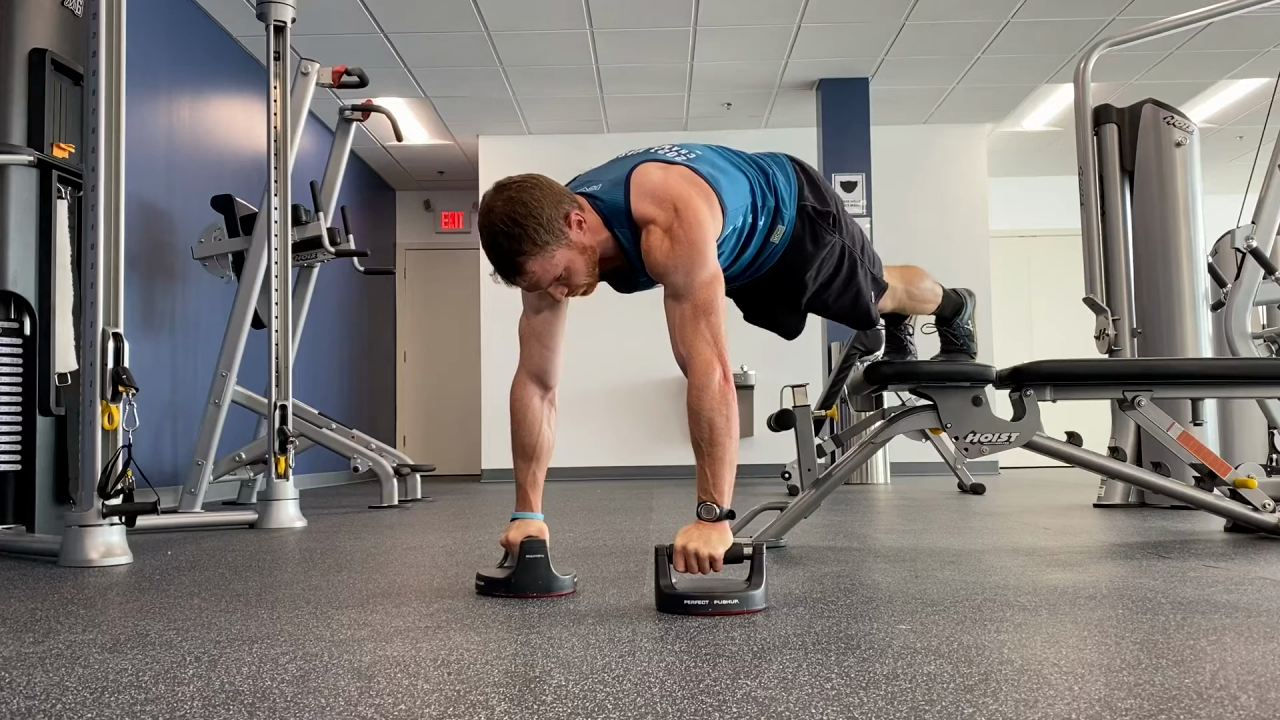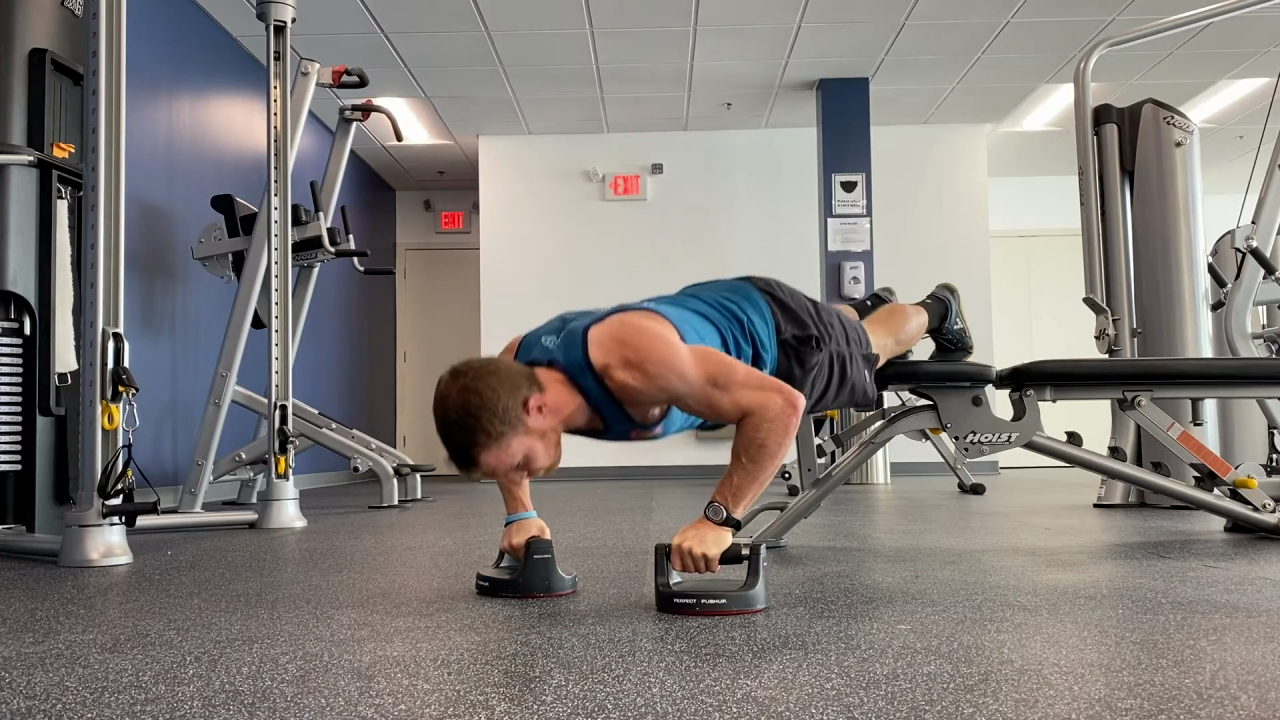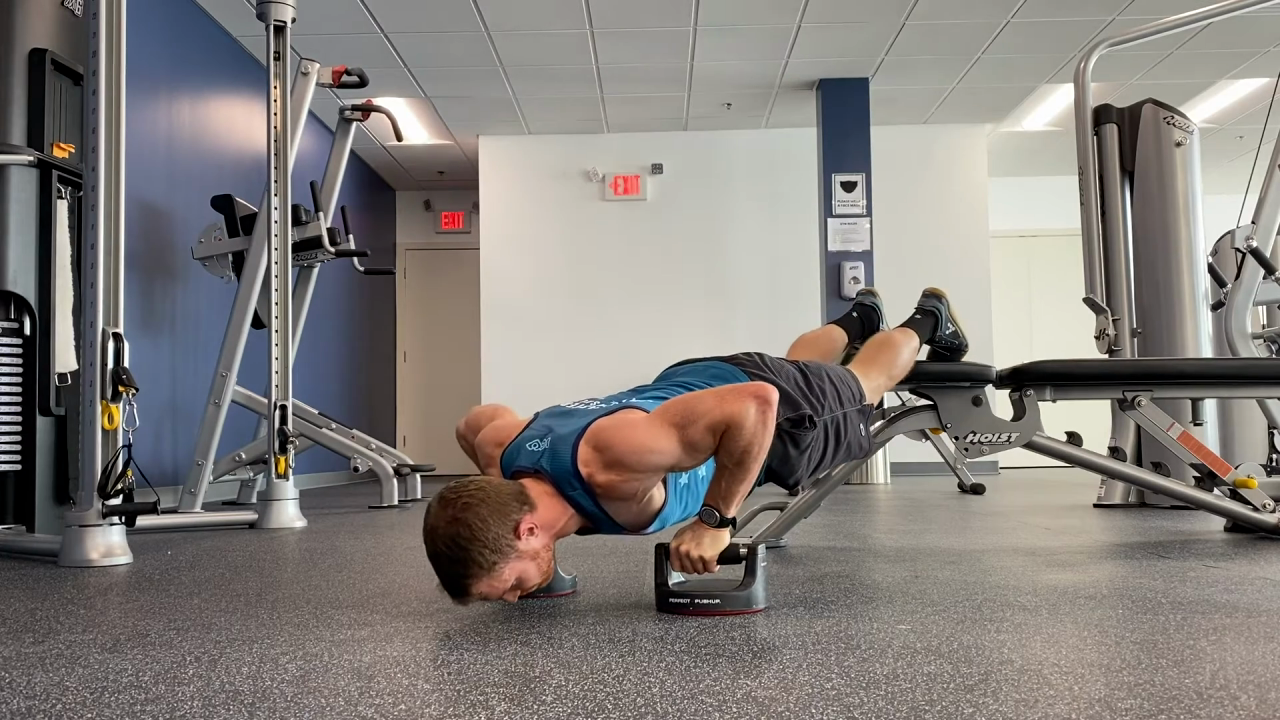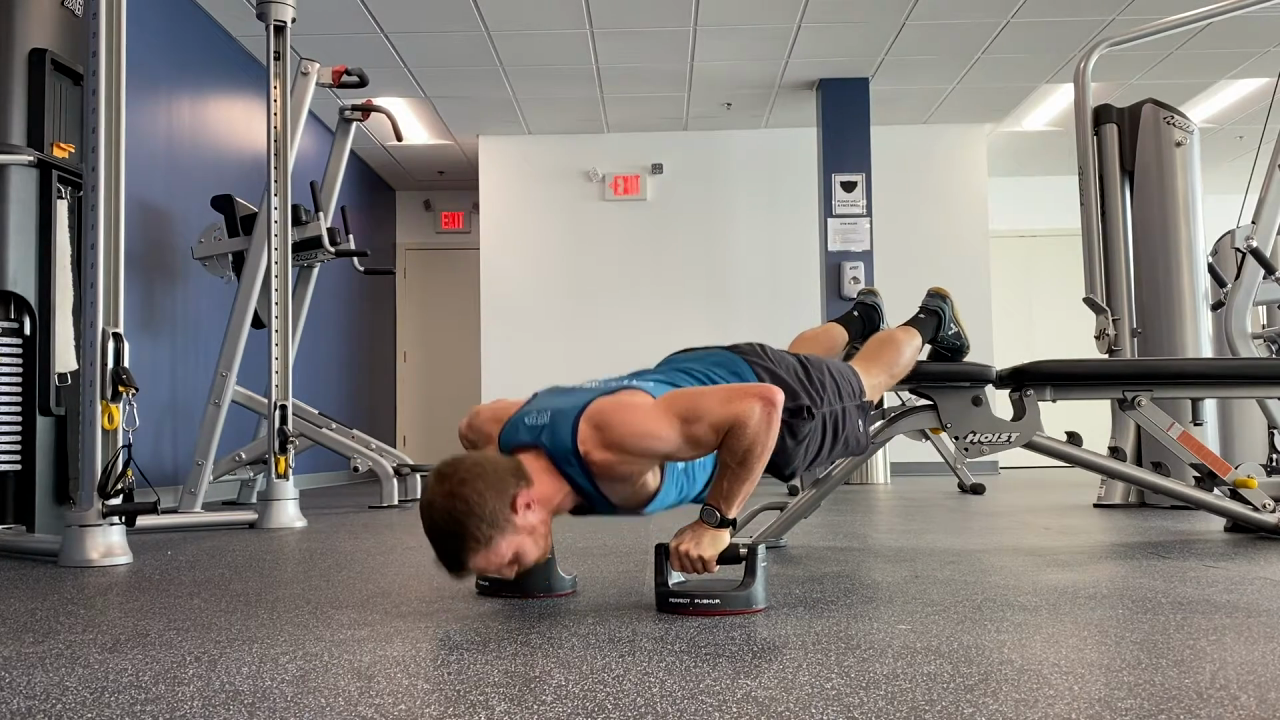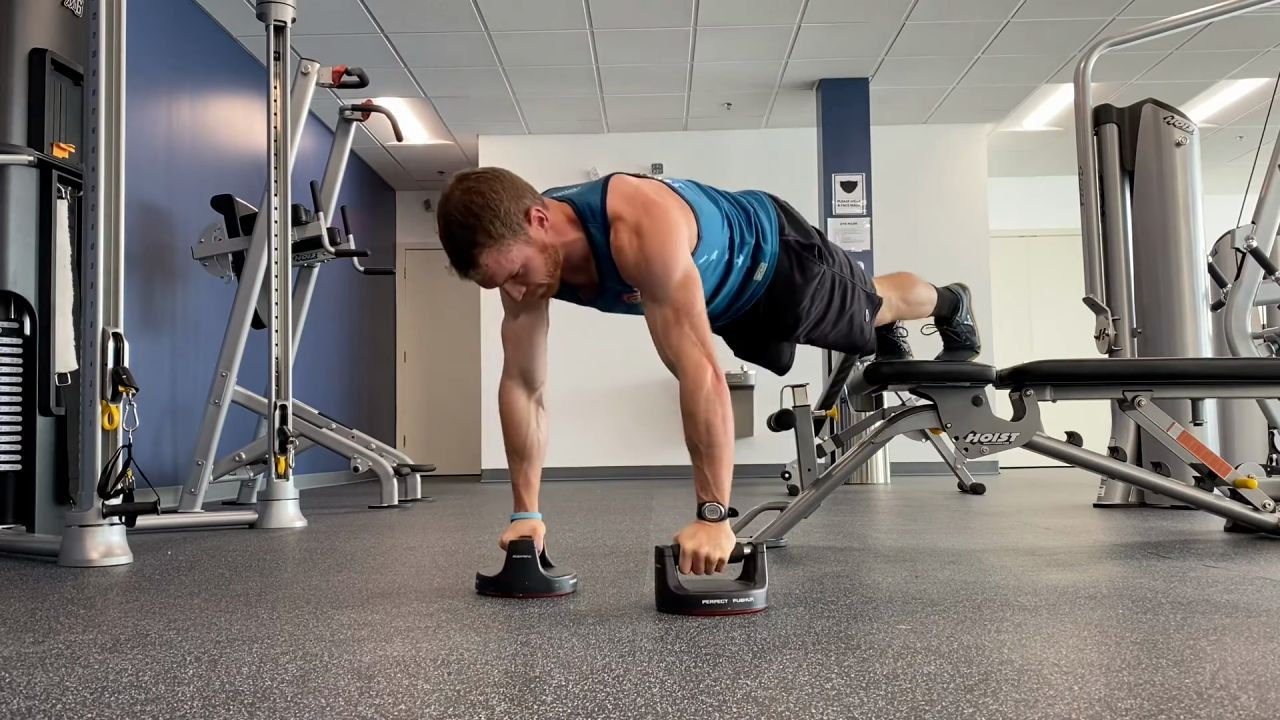
dt=1s
person 1, frame 1
left shoulder: (670, 219)
right shoulder: (549, 239)
left elbow: (710, 372)
right elbow: (534, 381)
left wrist: (713, 516)
right wrist: (527, 513)
left hip: (793, 215)
right hip: (745, 251)
left knee: (878, 292)
left ankle: (954, 309)
right ankle: (897, 331)
person 1, frame 2
left shoulder: (629, 367)
right shoulder: (513, 367)
left elbow: (781, 406)
right elbow: (497, 434)
left wrist: (718, 519)
right wrist: (521, 515)
left hip: (769, 332)
right hip: (711, 321)
left knee: (870, 349)
left ankle: (938, 310)
right ankle: (867, 306)
person 1, frame 3
left shoulder: (611, 462)
right shoulder: (502, 451)
left elbow: (757, 403)
right elbow: (472, 422)
left wrist: (714, 521)
right wrist: (512, 494)
left hip: (773, 410)
right hip: (691, 387)
left knee: (863, 385)
right knee: (803, 365)
left ankle: (928, 319)
right ankle: (859, 317)
person 1, frame 4
left shoulder: (609, 441)
right shoulder: (502, 440)
left elbow: (762, 406)
left wrist: (716, 521)
right wrist: (531, 533)
left hip: (767, 396)
right hip: (697, 386)
left knee: (861, 382)
right knee: (807, 357)
left ankle: (931, 318)
right ankle: (860, 316)
person 1, frame 5
left shoulder: (641, 229)
right shoulder: (522, 248)
left elbow: (700, 373)
right elbow: (521, 384)
left wrist: (713, 516)
right wrist: (526, 511)
left hip: (777, 255)
right hip: (729, 288)
left knee: (873, 306)
left ankle: (950, 305)
right ankle: (887, 341)
